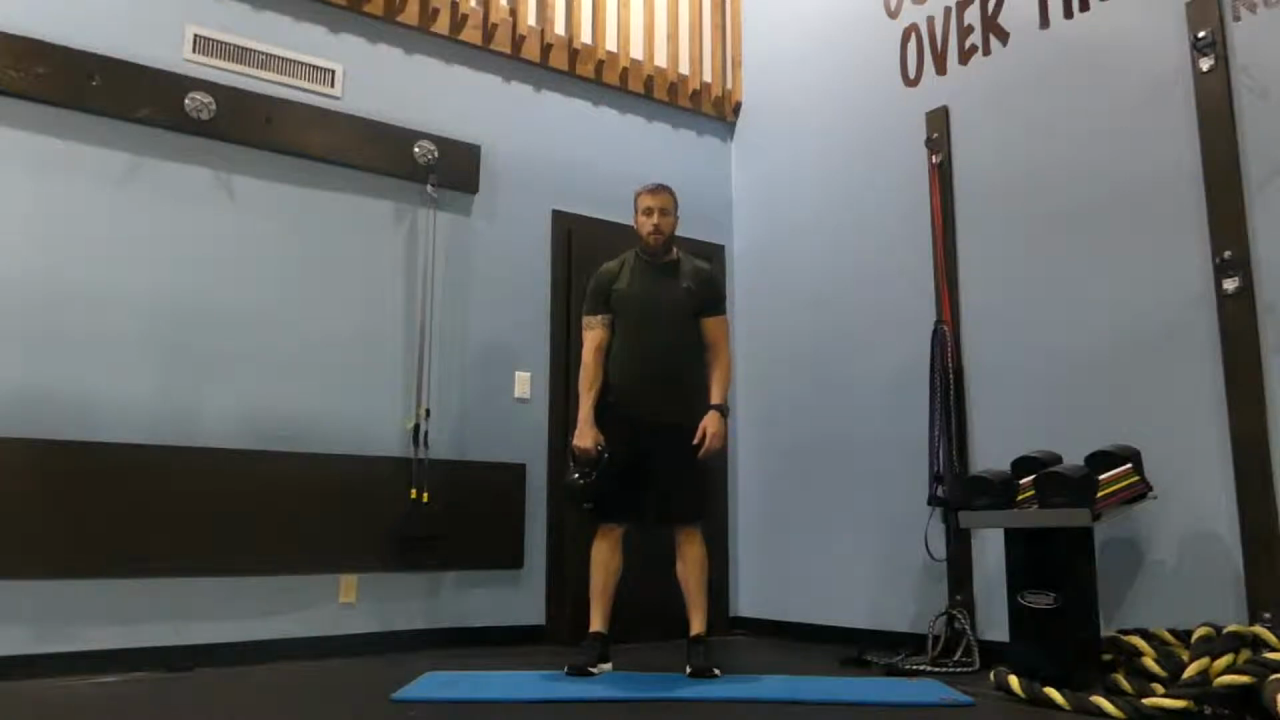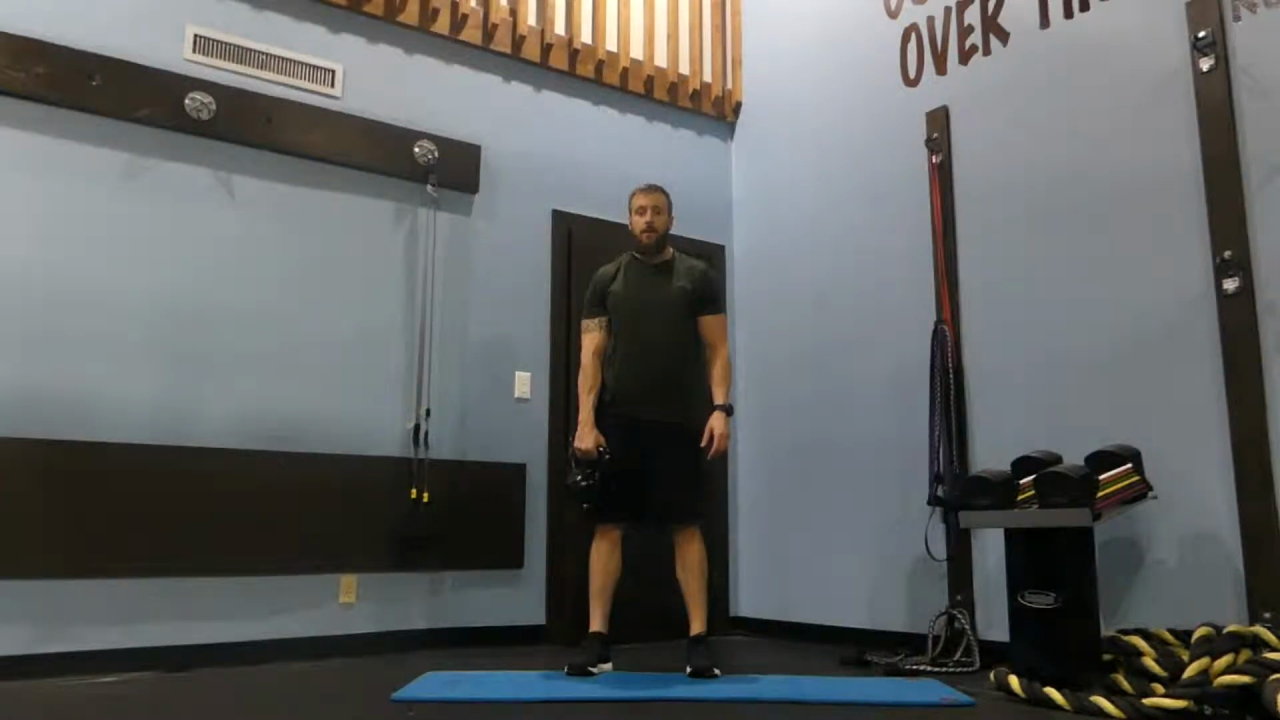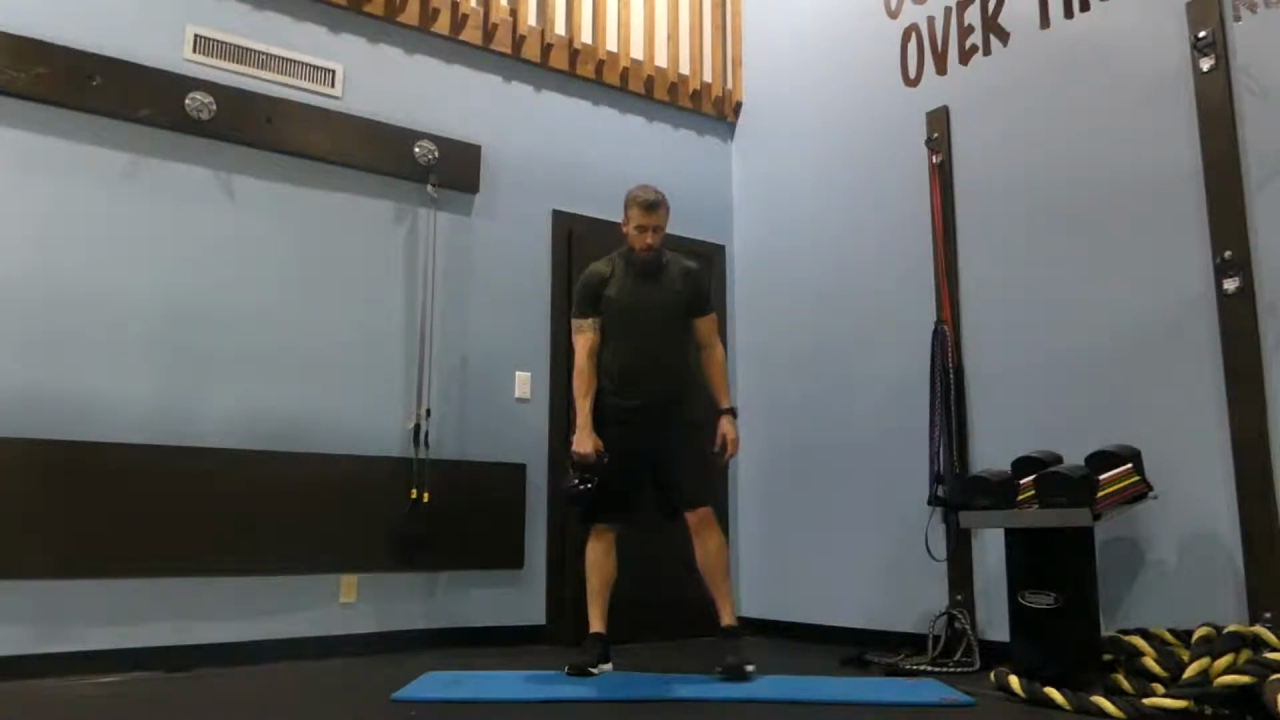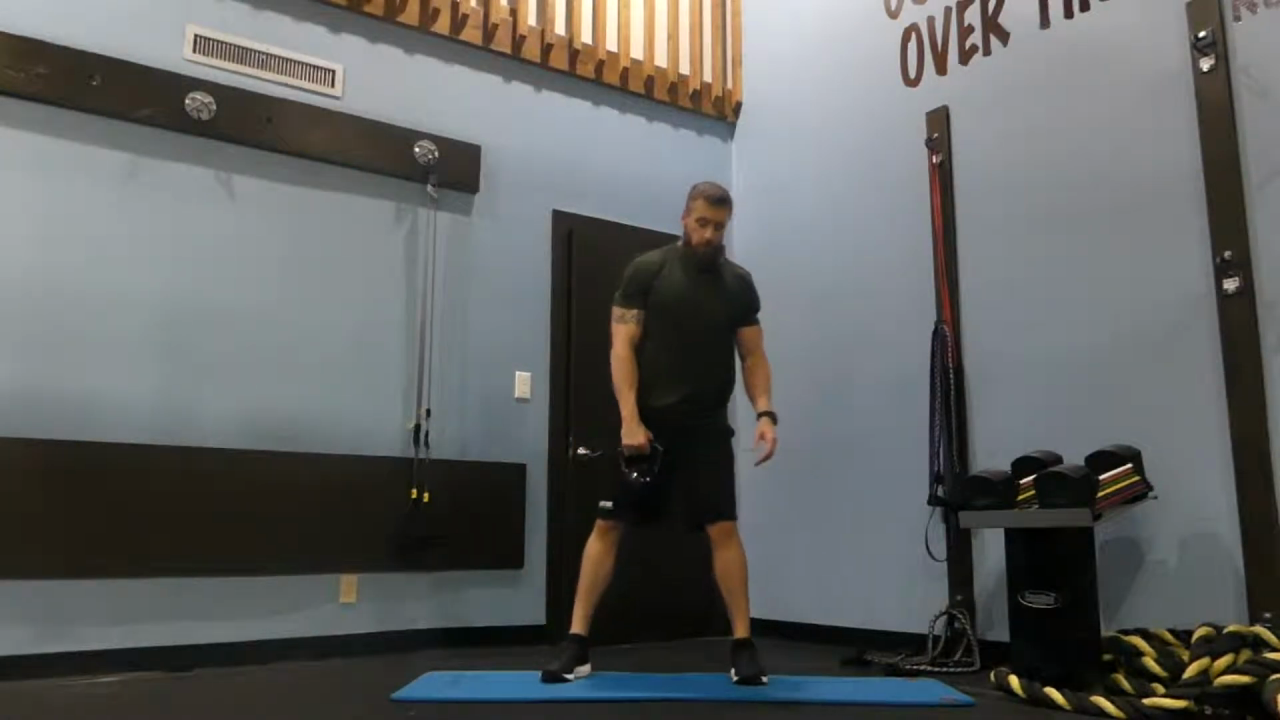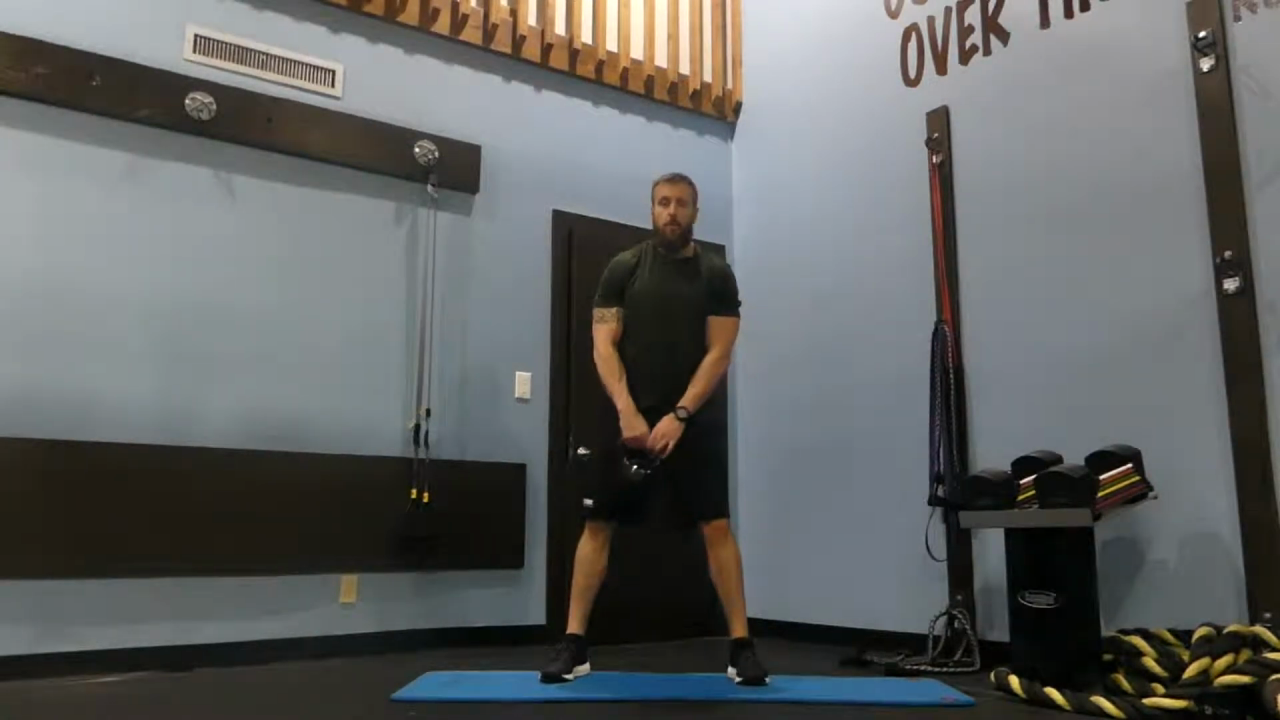
dt=1s
person 1, frame 1
left shoulder: (702, 278)
right shoulder: (610, 276)
left elbow: (718, 350)
right elbow: (593, 351)
left wrist: (716, 409)
right wrist: (585, 419)
left hip: (682, 424)
right hip: (619, 422)
left knee: (688, 528)
right knee: (610, 526)
left ankle: (698, 640)
right ankle: (597, 639)
person 1, frame 2
left shoulder: (698, 277)
right shoulder: (607, 279)
left elbow: (717, 349)
right elbow: (592, 354)
left wrist: (720, 407)
right wrist: (586, 422)
left hip: (681, 424)
right hip: (618, 423)
left knee: (687, 527)
right knee: (608, 527)
left ankle: (699, 640)
right ankle: (597, 640)
person 1, frame 3
left shoulder: (688, 276)
right shoulder: (597, 279)
left elbow: (710, 347)
right elbow: (584, 357)
left wrist: (726, 411)
right wrist: (584, 427)
left hip: (679, 418)
right hip: (616, 421)
left knee: (701, 516)
right knee: (602, 527)
left ankle: (729, 634)
right ankle: (597, 642)
person 1, frame 4
left shoulder: (738, 282)
right shoulder: (647, 271)
left elbow: (753, 355)
right elbow: (623, 347)
left wrist: (765, 413)
right wrist: (631, 419)
left hip: (707, 425)
right hip: (646, 421)
left knee: (723, 529)
right knee: (608, 525)
left ankle: (743, 645)
right ankle: (576, 643)
person 1, frame 5
left shoulder: (717, 275)
right shoulder: (624, 268)
left elbow: (718, 353)
right elbow: (604, 345)
left wrist: (678, 417)
right wrist: (629, 412)
left hip: (692, 421)
right hip: (629, 419)
left knee: (716, 527)
right knee: (598, 525)
left ankle: (742, 645)
right ankle: (574, 644)
